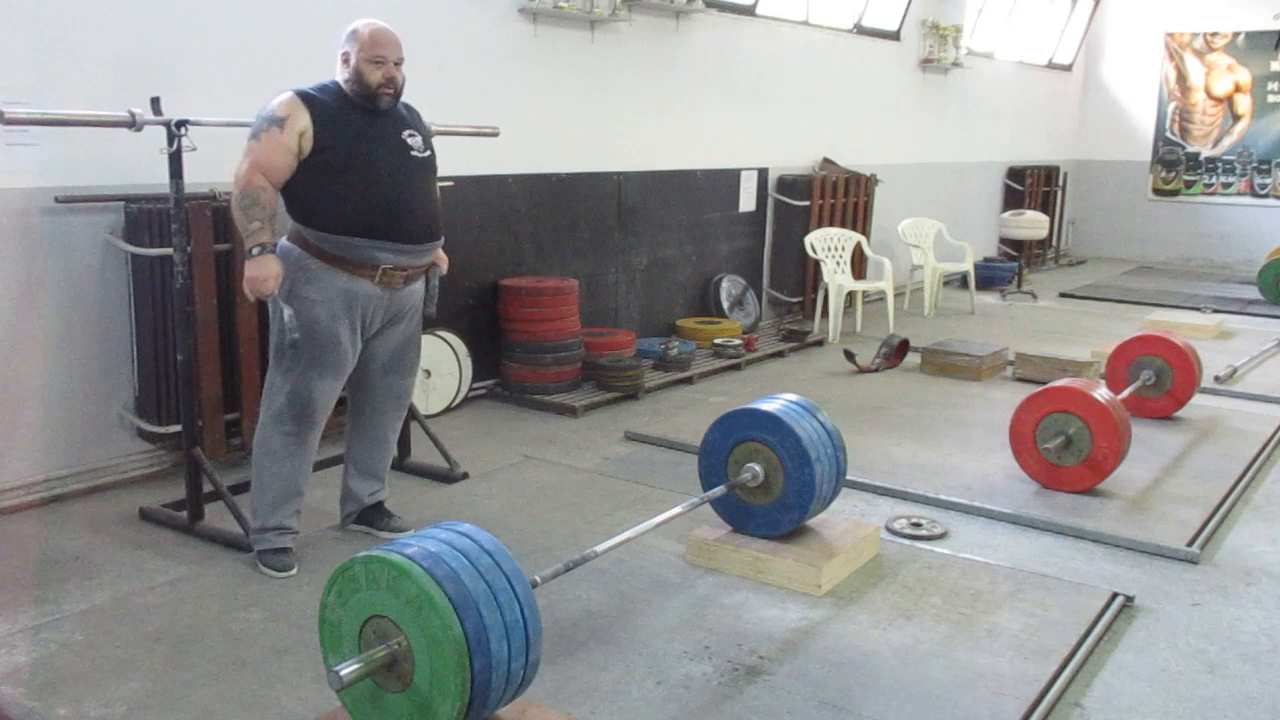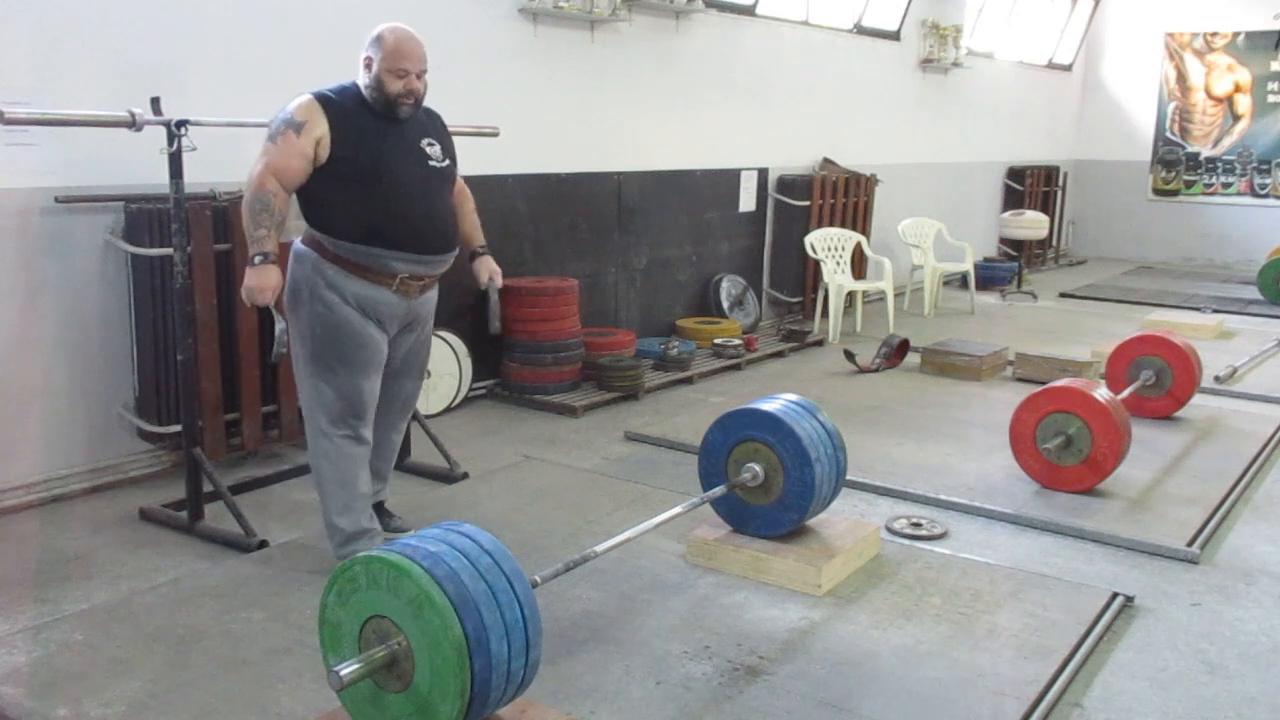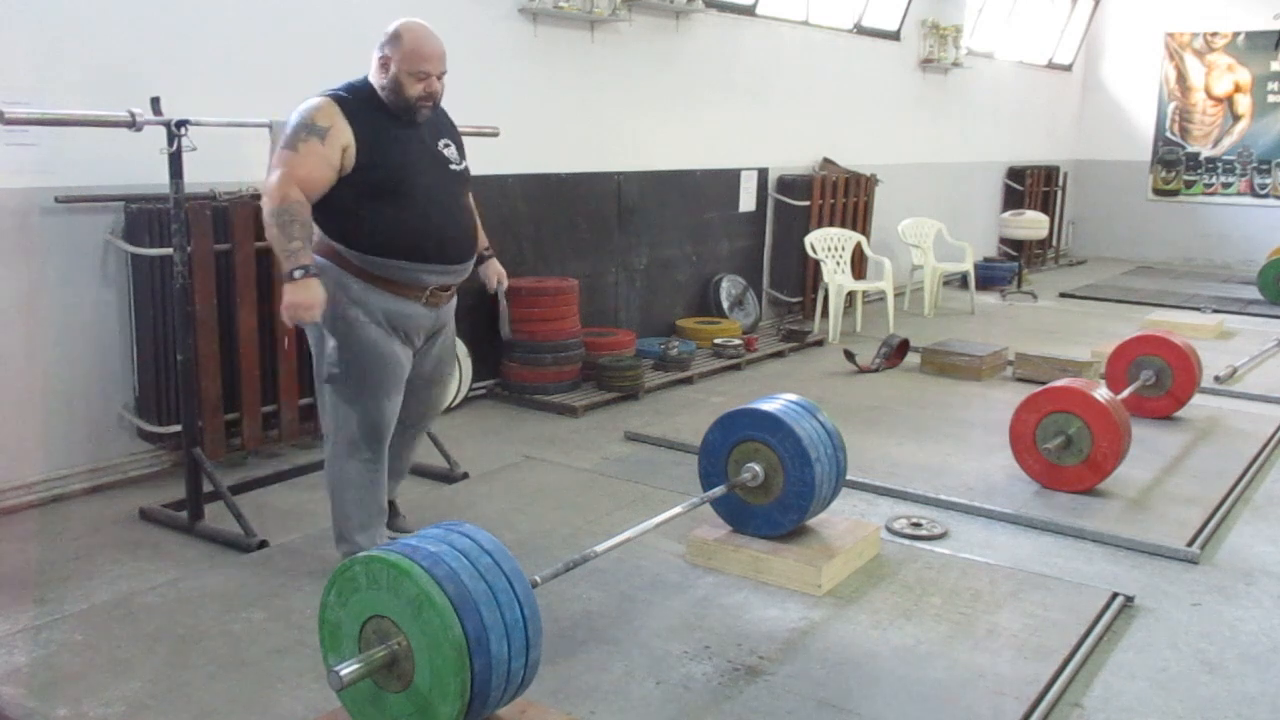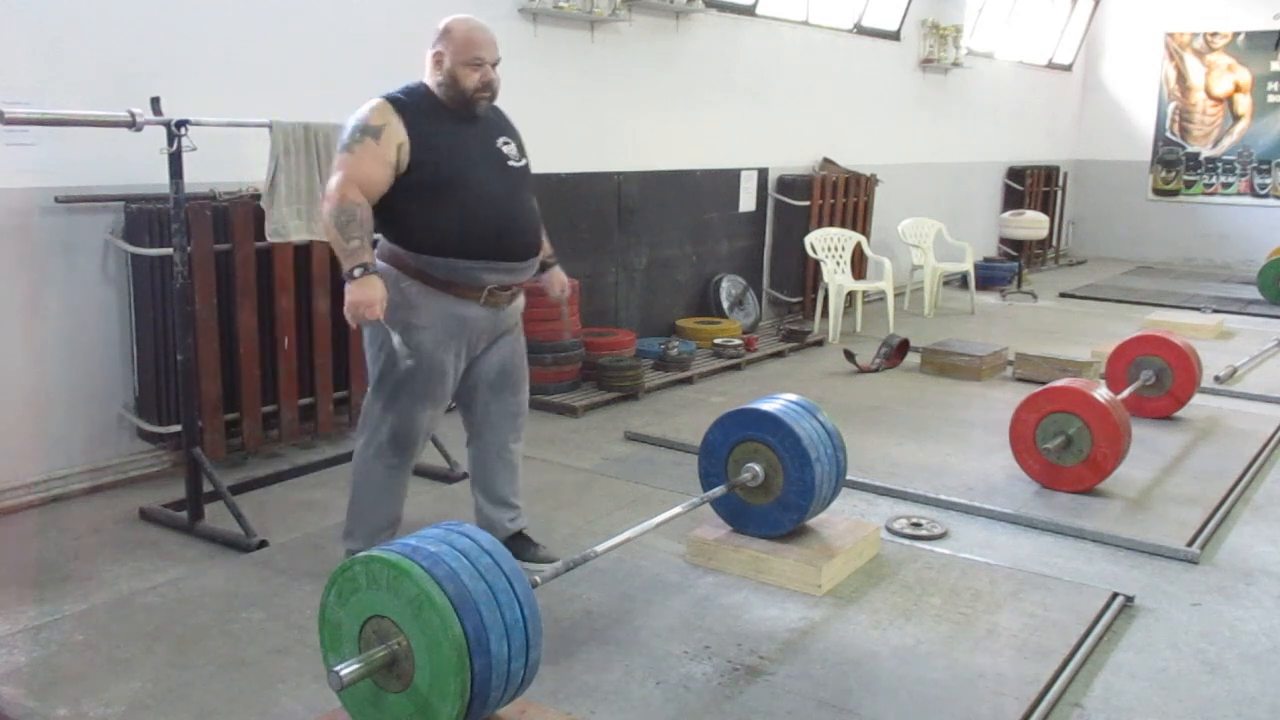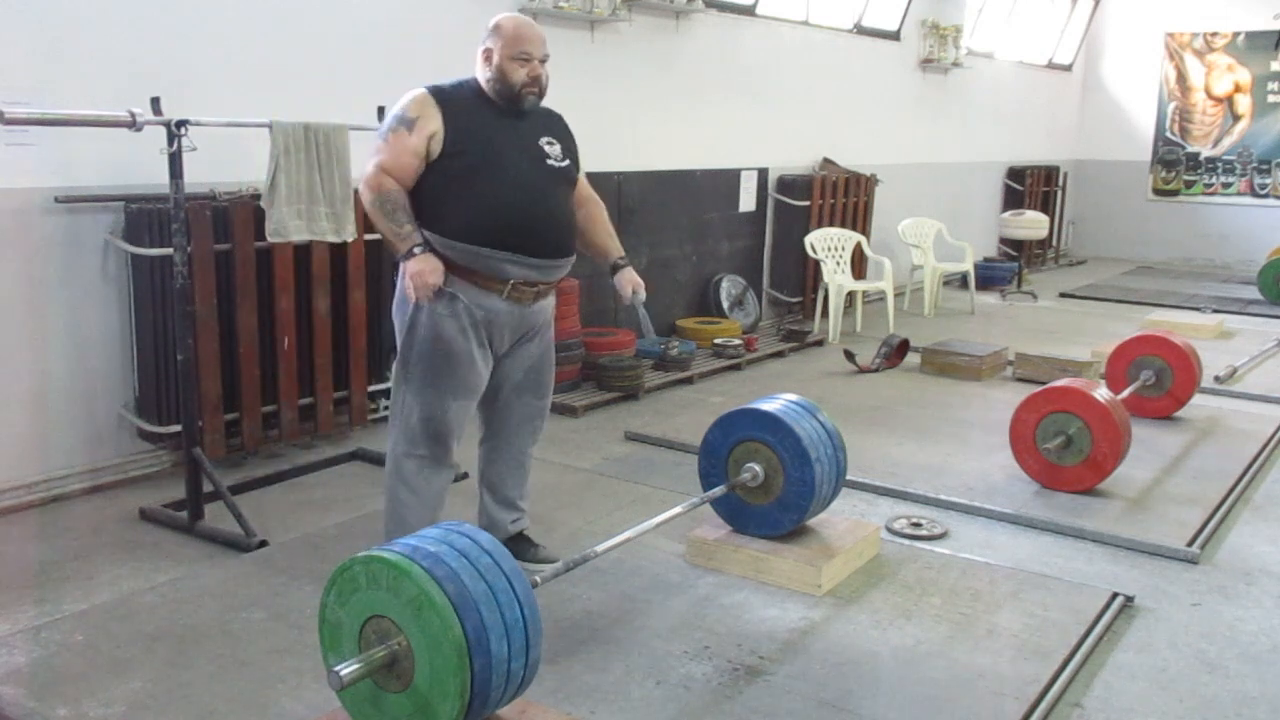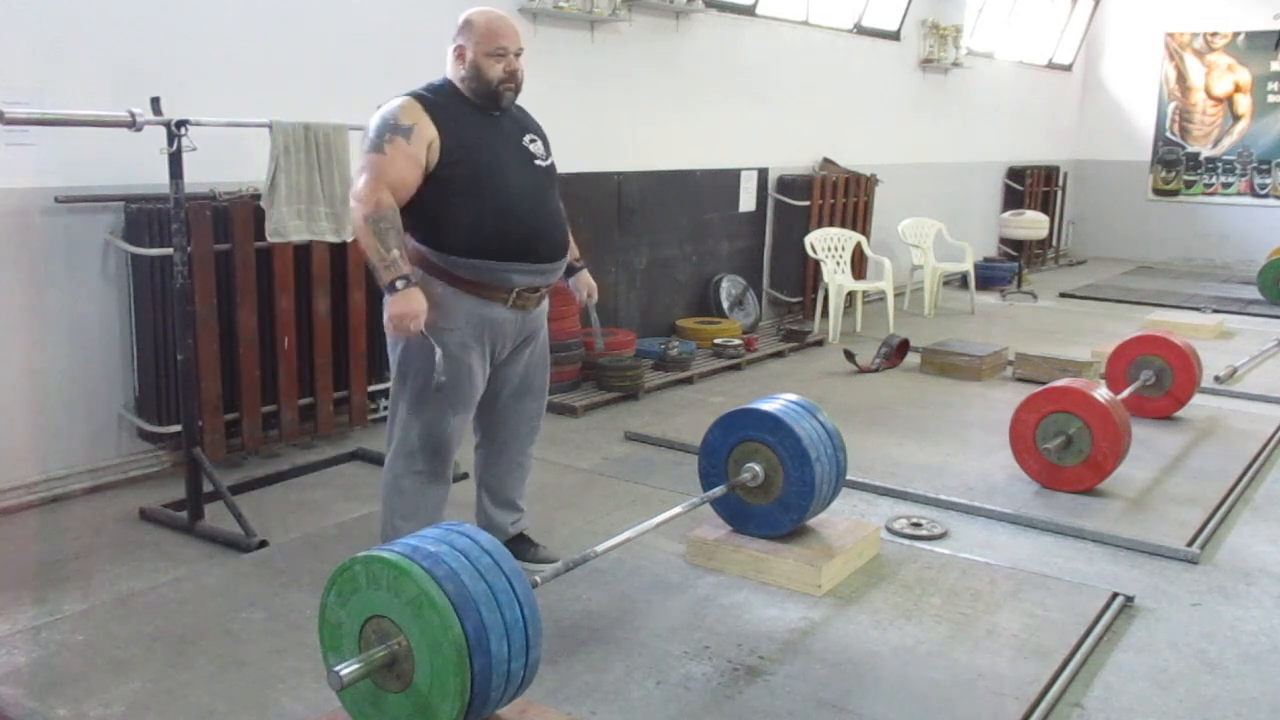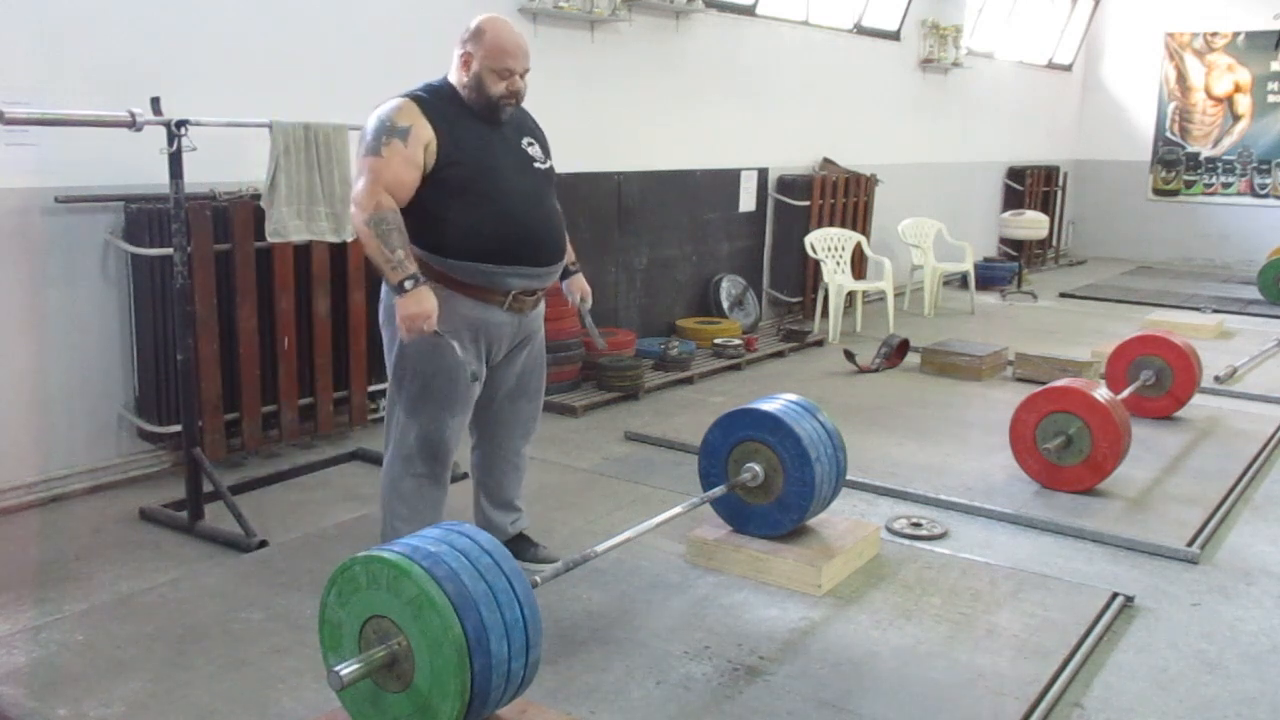
dt=0.5s
person 1, frame 1
left shoulder: (409, 119)
right shoulder: (300, 112)
right elbow: (253, 180)
left wrist: (432, 244)
right wrist: (261, 250)
left hip: (404, 290)
right hip: (326, 285)
left knee: (384, 404)
right knee: (298, 408)
left ankle: (364, 503)
right ankle: (273, 532)
person 1, frame 2
left shoulder: (431, 125)
right shoulder: (318, 116)
left elbow: (455, 193)
right elbow: (267, 184)
left wrist: (478, 252)
right wrist: (263, 258)
left hip: (416, 296)
right hip: (342, 290)
left knee: (392, 409)
right knee: (343, 417)
left ankle: (369, 500)
right ankle: (356, 541)
person 1, frame 3
left shoulder: (437, 120)
right shoulder: (331, 119)
left elbow: (457, 196)
right elbow: (283, 196)
left wrist: (482, 253)
right wrist: (301, 274)
left hip: (435, 303)
right hip: (364, 303)
left knee: (421, 409)
right knee: (365, 429)
left ankle: (380, 500)
right ankle: (365, 551)
person 1, frame 4
left shoulder: (497, 122)
right shoulder: (390, 121)
left elbow: (519, 202)
right elbow: (344, 198)
left wrist: (546, 263)
right wrist: (360, 273)
left hip: (501, 309)
right hip: (425, 307)
left knee: (502, 427)
right knee: (398, 431)
left ankle: (504, 531)
right ankle: (368, 553)
person 1, frame 5
left shoulder: (552, 126)
right shoulder: (433, 110)
left elbow: (581, 202)
right elbow: (379, 180)
left wrist: (619, 263)
right wrist: (414, 252)
left hip: (532, 306)
right hip: (453, 299)
left knee: (517, 427)
right knee: (429, 432)
left ankle: (504, 531)
person 1, frame 6
left shoulder: (523, 122)
right shoulder: (415, 118)
left elbow: (546, 203)
right elbow: (372, 200)
left wrist: (574, 266)
right wrist: (399, 284)
left hip: (525, 310)
right hip: (450, 308)
left knee: (514, 431)
right knee: (428, 442)
left ankle: (504, 533)
person 1, frame 7
left shoulder: (523, 123)
right shoulder: (412, 119)
left elbow: (542, 204)
right elbow: (372, 203)
left wrist: (569, 268)
right wrist: (405, 286)
left hip: (522, 311)
right hip: (446, 309)
left knee: (509, 433)
right knee: (425, 443)
left ankle: (503, 533)
